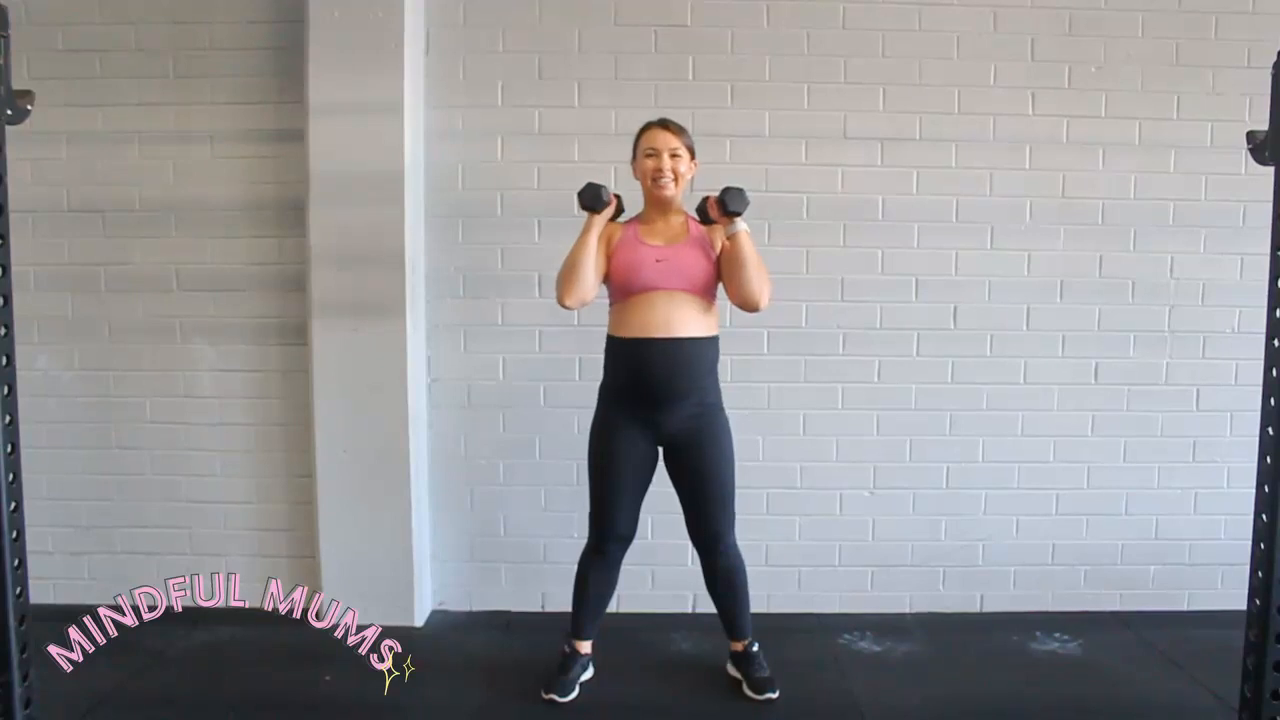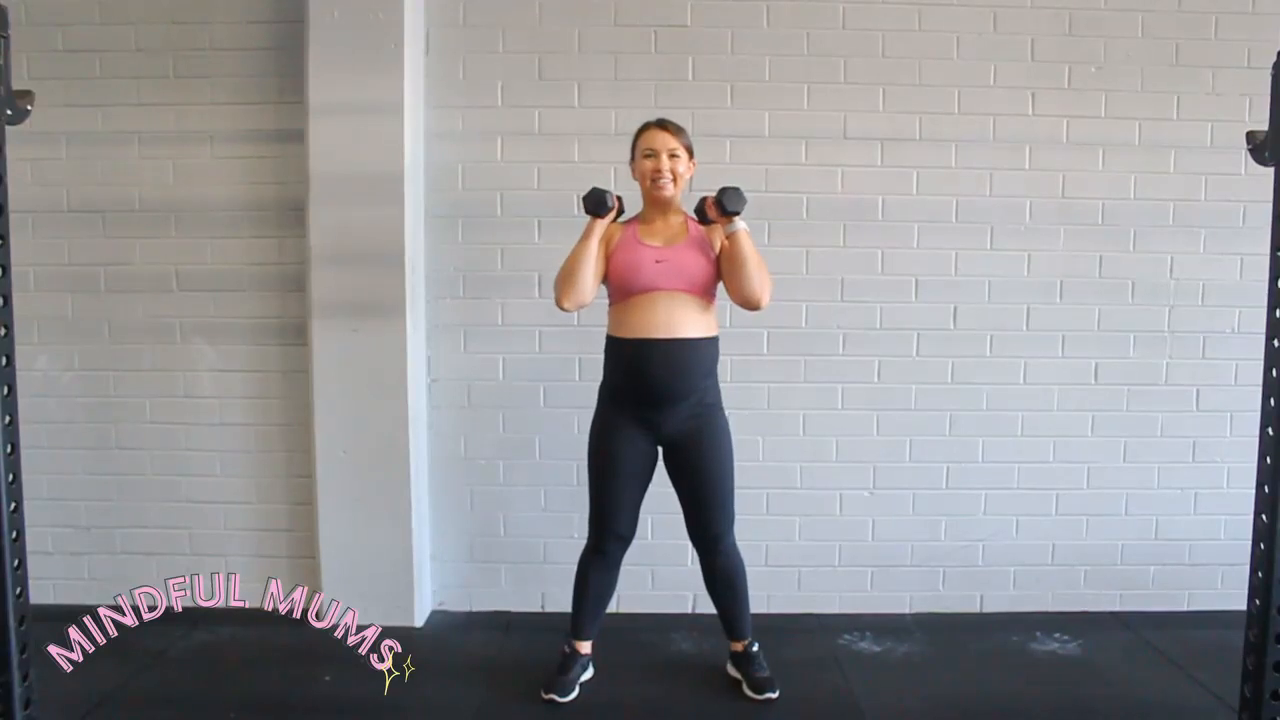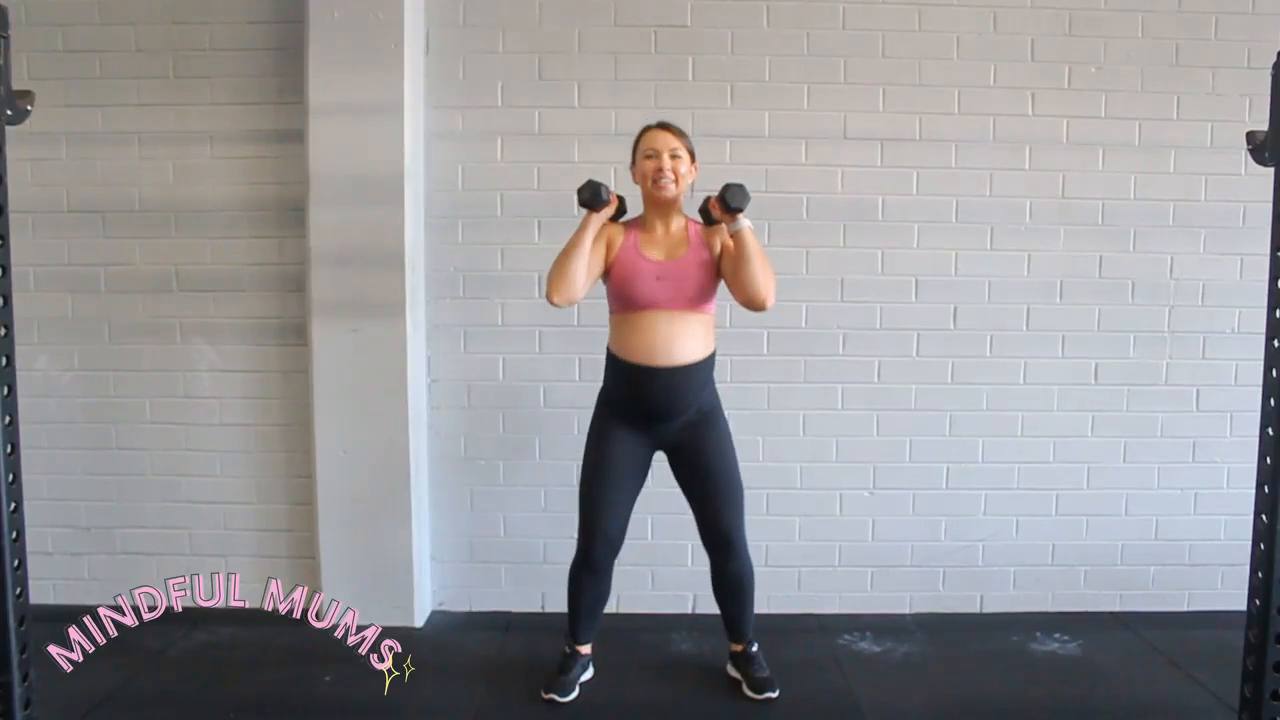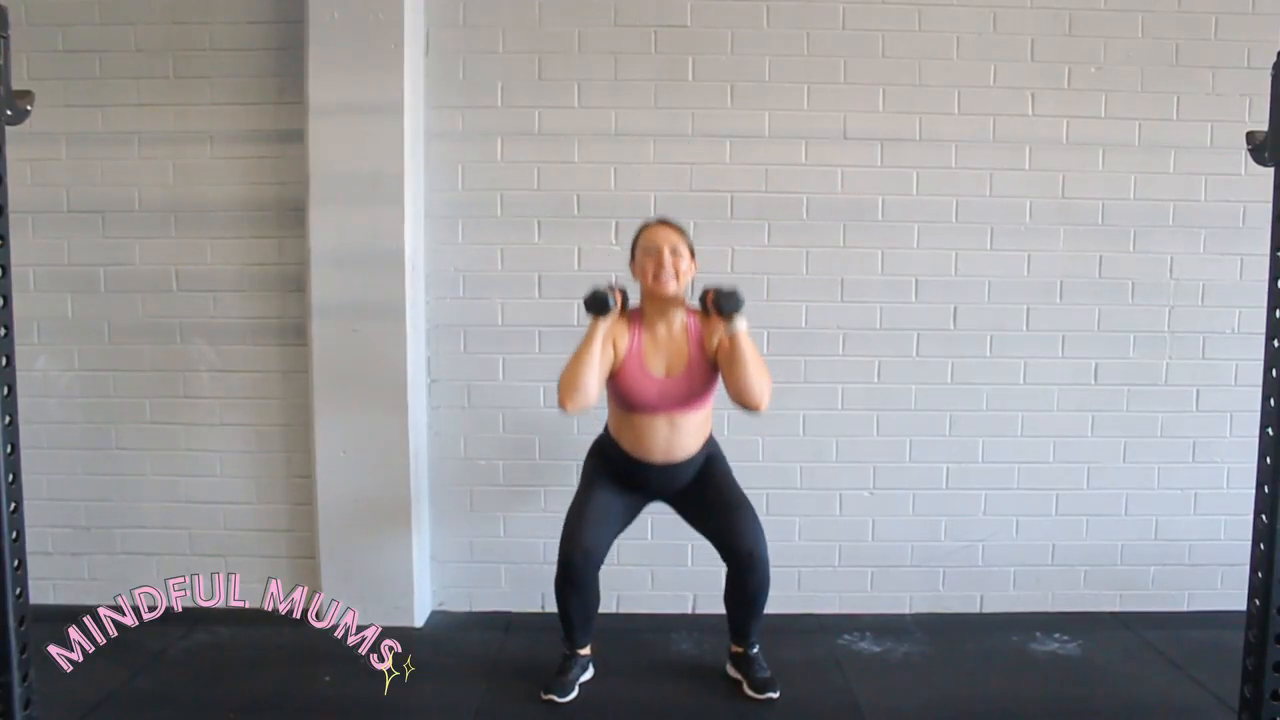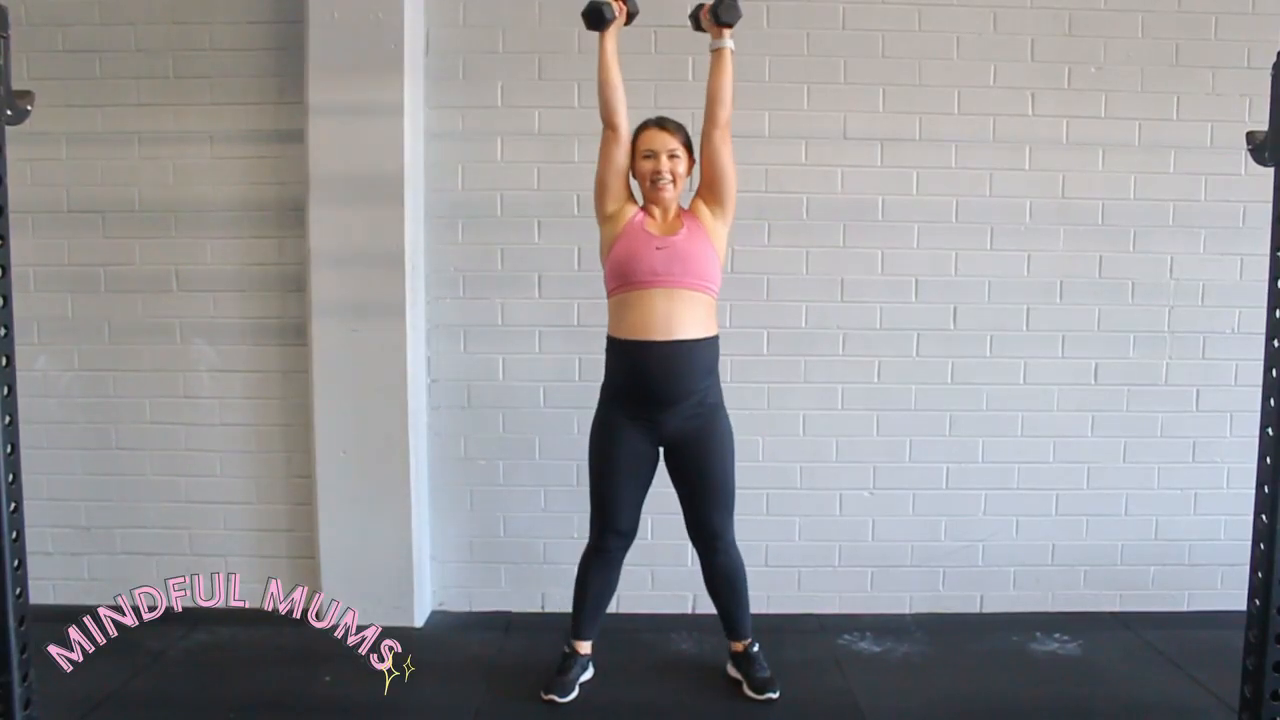
dt=0.7s
person 1, frame 1
left shoulder: (714, 236)
right shoulder: (615, 235)
left elbow: (755, 298)
right elbow: (571, 297)
left wrist: (736, 226)
right wrist: (593, 223)
left hip: (696, 404)
right hip: (625, 404)
left knee: (716, 538)
right knee: (608, 537)
left ankle: (744, 651)
right ankle: (578, 654)
person 1, frame 2
left shoulder: (713, 235)
right shoulder: (614, 236)
left elbow: (756, 297)
right elbow: (569, 298)
left wrist: (735, 224)
right wrist: (595, 226)
left hip: (696, 402)
right hip: (625, 402)
left knee: (716, 537)
right knee: (608, 537)
left ankle: (743, 651)
right ankle: (577, 653)
person 1, frame 3
left shoulder: (713, 237)
right shoulder: (614, 237)
left elbow: (760, 297)
right elbow: (560, 293)
left wrist: (738, 223)
right wrist: (592, 220)
left hip: (696, 408)
right hip: (623, 409)
left knee: (727, 537)
right knee: (598, 539)
left ankle: (743, 650)
right ankle: (578, 654)
person 1, frame 4
left shoulder: (713, 329)
right shoulder: (614, 331)
left elbow: (756, 399)
right elbow: (572, 401)
left wrist: (734, 323)
right wrist: (598, 326)
left hip: (695, 468)
right hip: (619, 468)
left knee: (750, 548)
right knee: (578, 552)
left ankle: (744, 651)
right ankle: (577, 654)
person 1, frame 5
left shoulder: (709, 218)
right shoulder: (618, 218)
left elbow: (719, 125)
right elbow: (613, 123)
left hip: (698, 401)
right hip: (626, 402)
left knee: (715, 537)
right knee: (610, 535)
left ankle: (743, 651)
right ankle: (579, 654)
